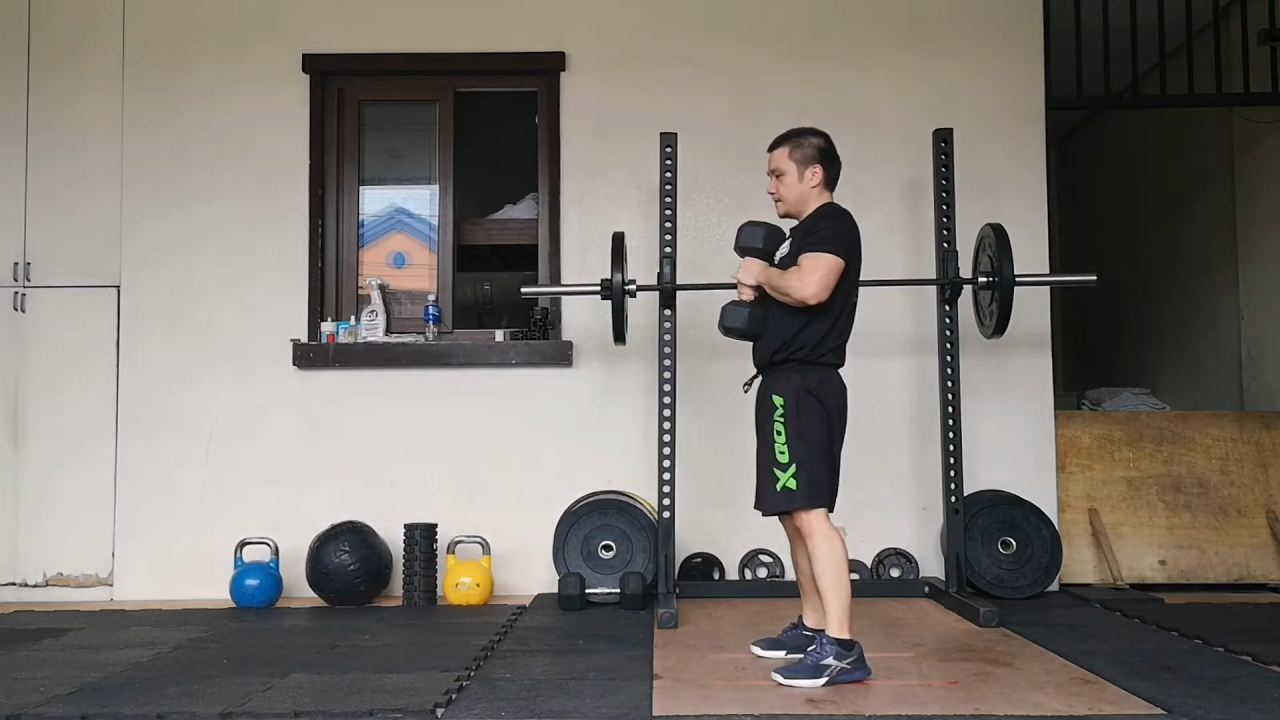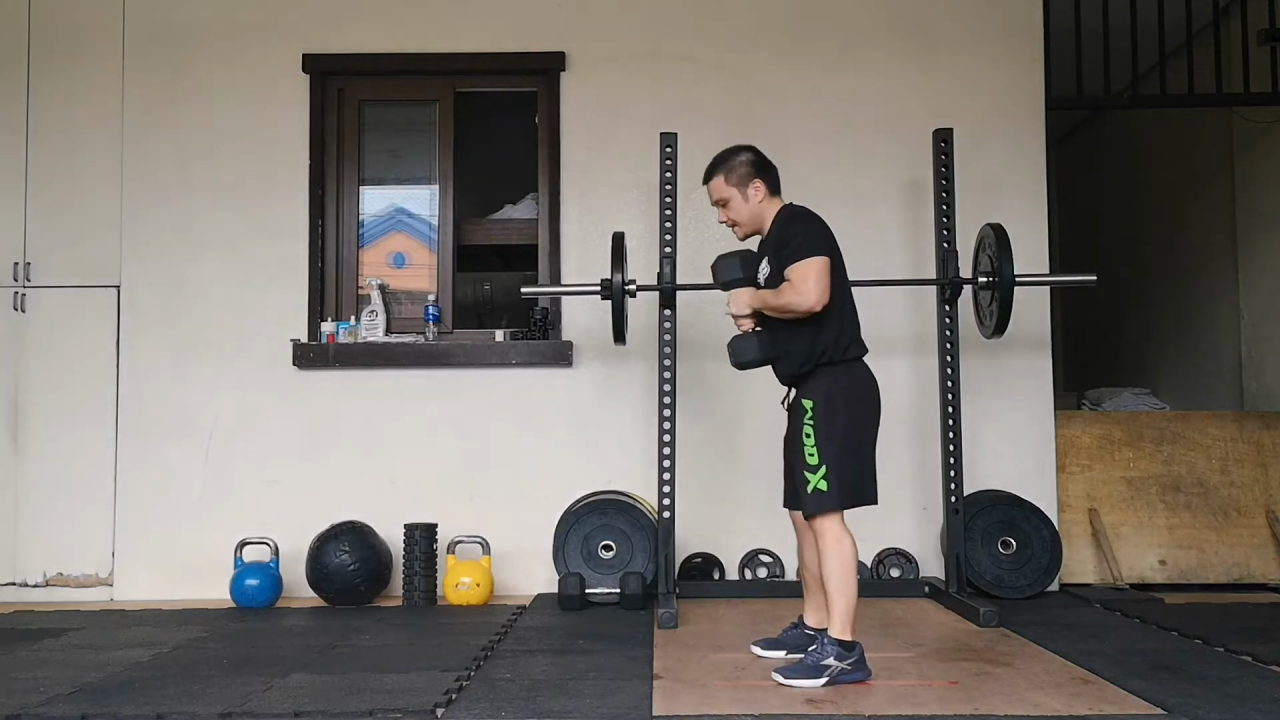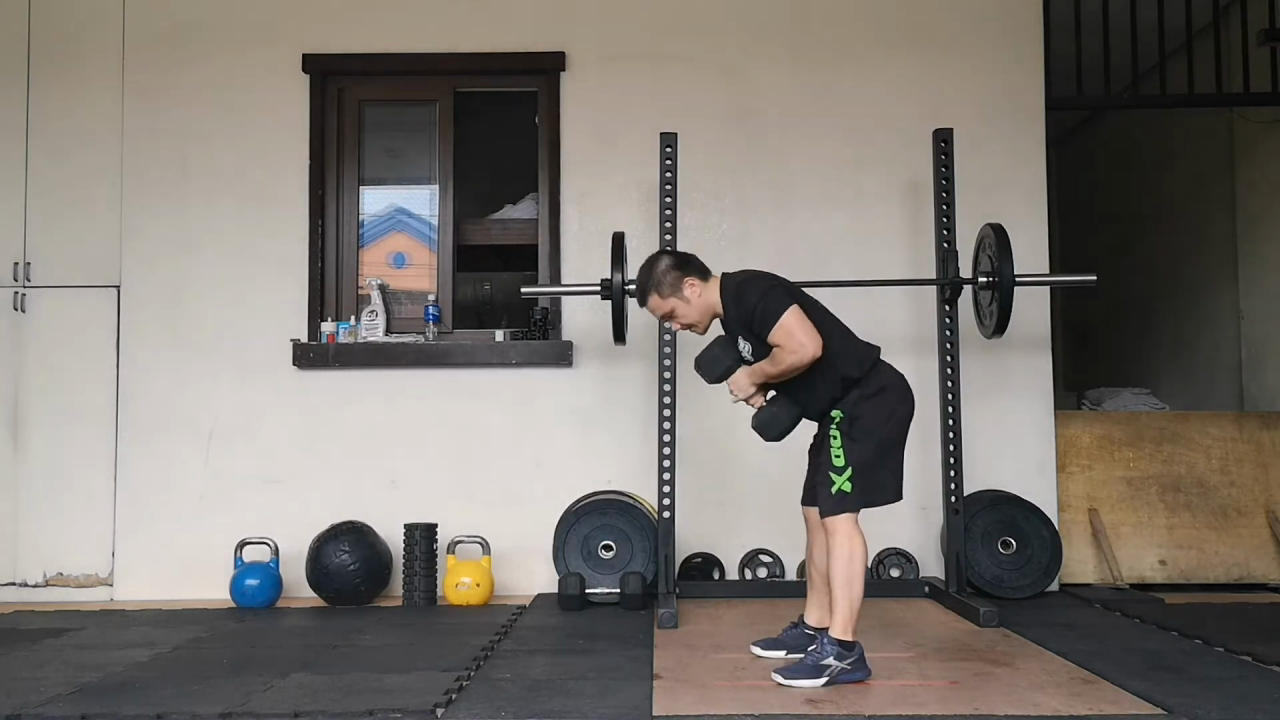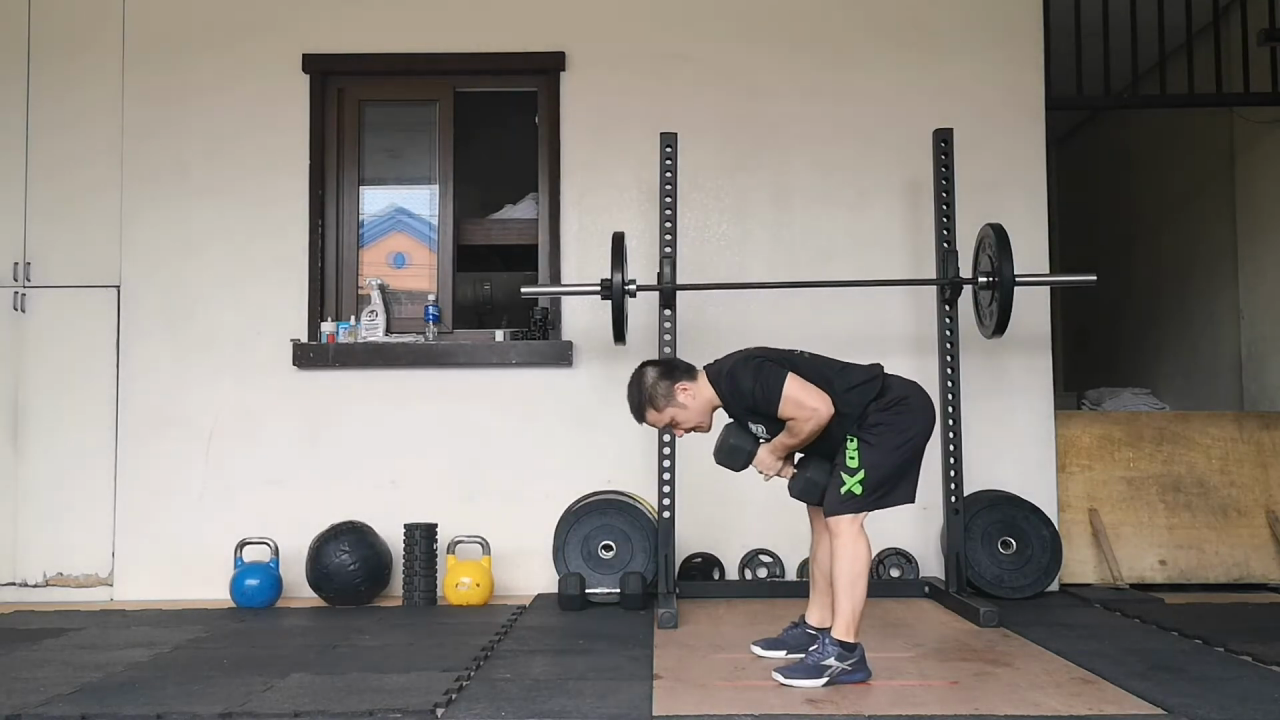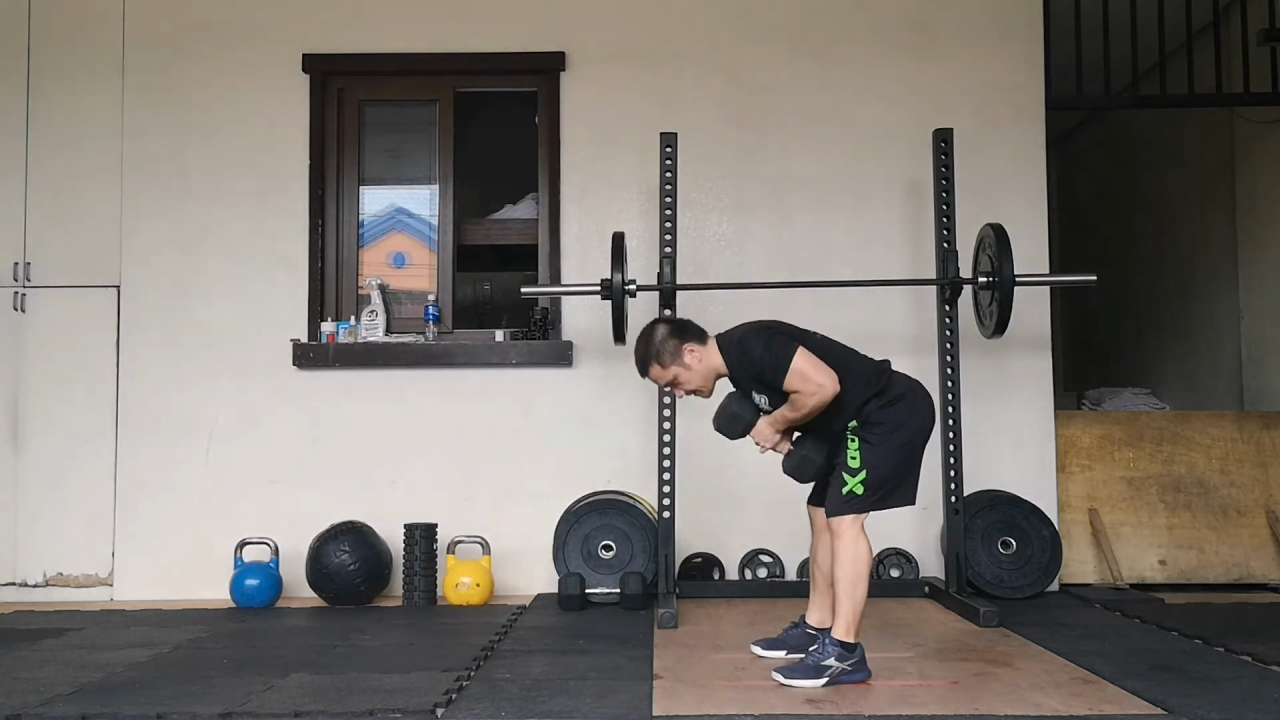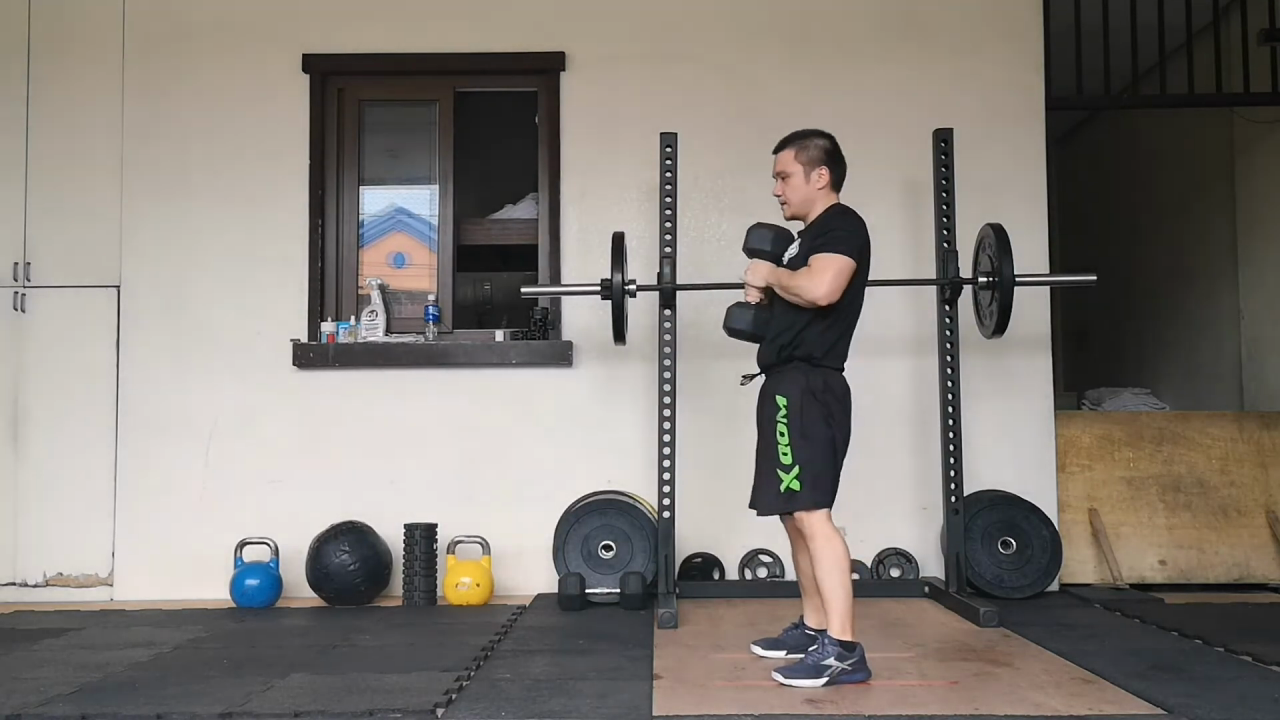
dt=0.7s
person 1, frame 1
left shoulder: (832, 223)
right shoulder: (803, 233)
left elbow: (810, 289)
left wrist: (760, 272)
right wrist: (756, 287)
left hip: (804, 385)
right hip: (784, 385)
left knee: (809, 513)
right knee: (793, 514)
left ankle: (842, 648)
right ankle: (813, 628)
person 1, frame 2
left shoulder: (798, 225)
right shoulder: (773, 242)
left elbow: (810, 296)
left wrist: (753, 299)
right wrist: (752, 314)
left hip: (834, 388)
right hip: (813, 391)
left knee: (825, 514)
right knee: (805, 514)
left ankle: (843, 650)
right ankle: (814, 627)
person 1, frame 3
left shoulder: (749, 292)
right shoulder: (733, 310)
left elbow: (805, 347)
left wrist: (753, 376)
right wrist: (757, 387)
left hip: (871, 400)
right hip: (849, 406)
left knee: (839, 514)
right knee: (817, 512)
left ankle: (843, 651)
right ankle: (813, 629)
person 1, frame 4
left shoulder: (741, 377)
right shoulder: (731, 384)
left elbow: (817, 409)
right elbow: (791, 419)
left wrist: (775, 452)
right wrist: (781, 455)
left hip: (894, 413)
right hip: (875, 418)
left knee: (843, 516)
right knee: (823, 513)
left ankle: (843, 651)
right ankle: (816, 628)
person 1, frame 5
left shoulder: (752, 344)
right shoulder: (740, 362)
left elbow: (823, 386)
left wrist: (773, 425)
right wrist: (781, 431)
left hip: (890, 412)
right hip: (870, 418)
left knee: (844, 519)
right knee: (822, 514)
left ankle: (844, 652)
right ankle: (816, 628)
person 1, frame 6
left shoulder: (841, 224)
right shoulder: (813, 233)
left elbow: (821, 289)
left wrist: (769, 274)
right wrist: (765, 290)
left hip: (806, 386)
right hip: (789, 386)
left knee: (809, 514)
right knee: (797, 516)
left ankle: (843, 650)
right ankle: (814, 629)
